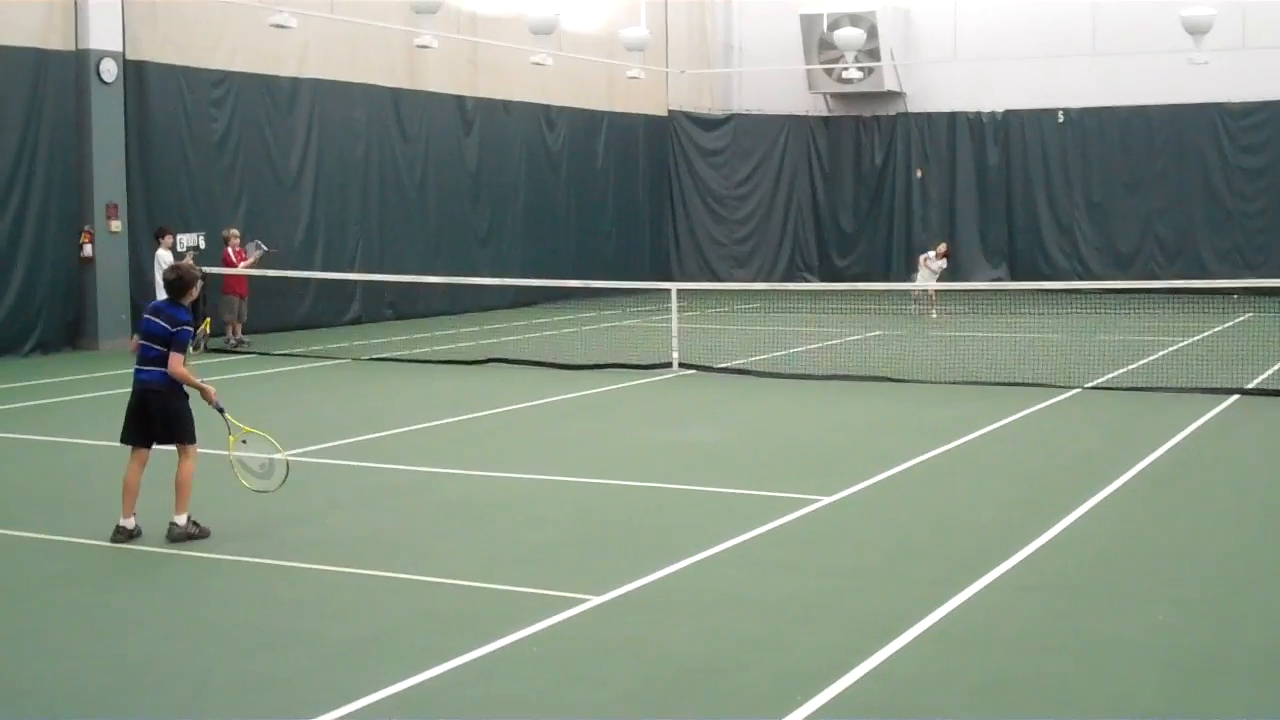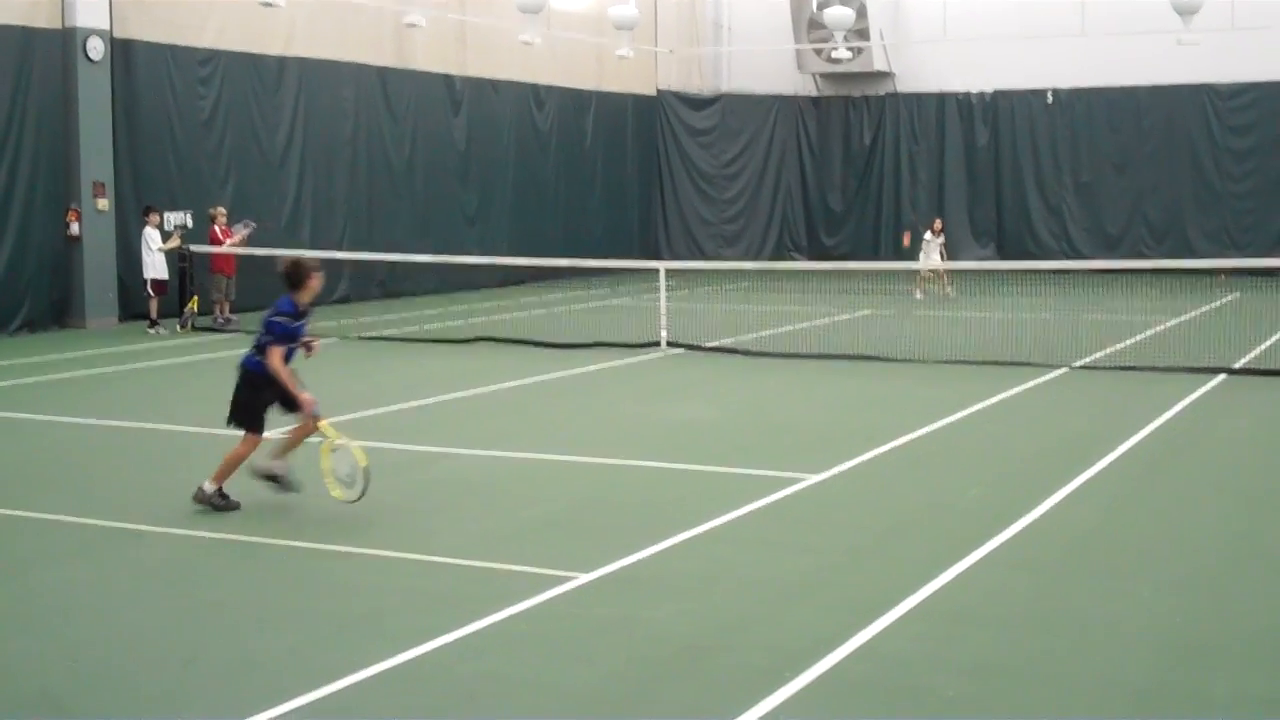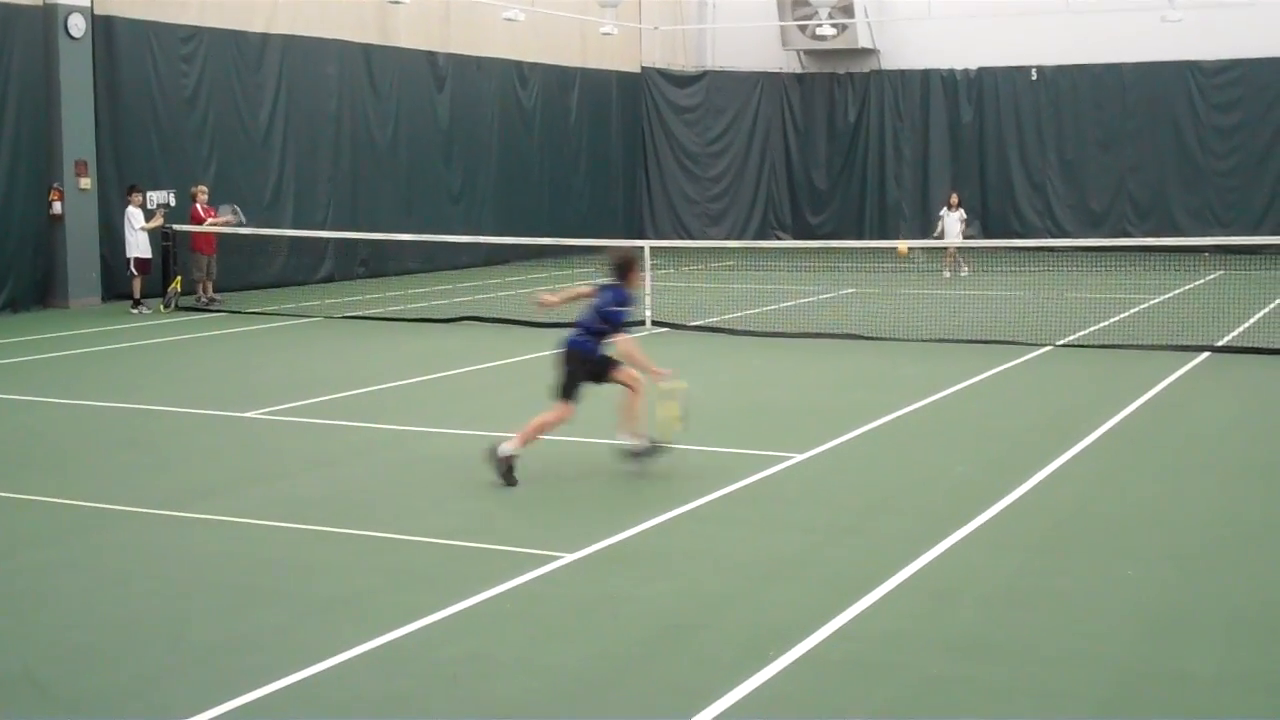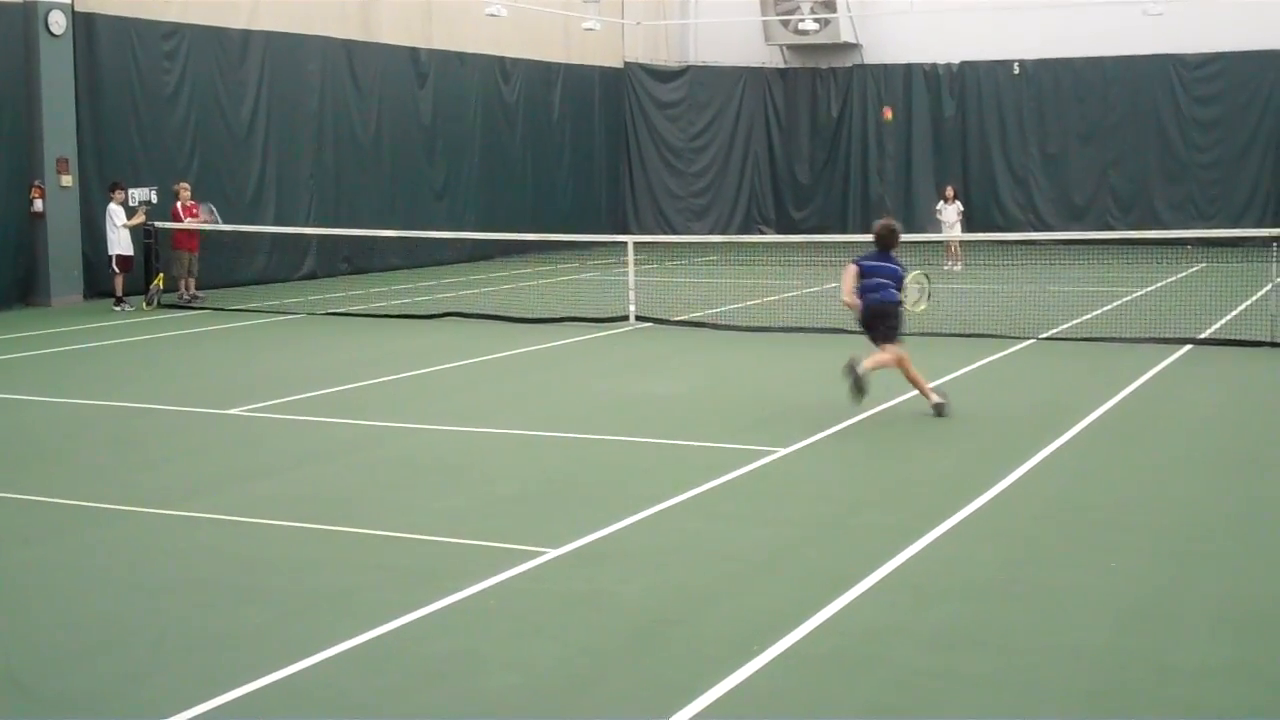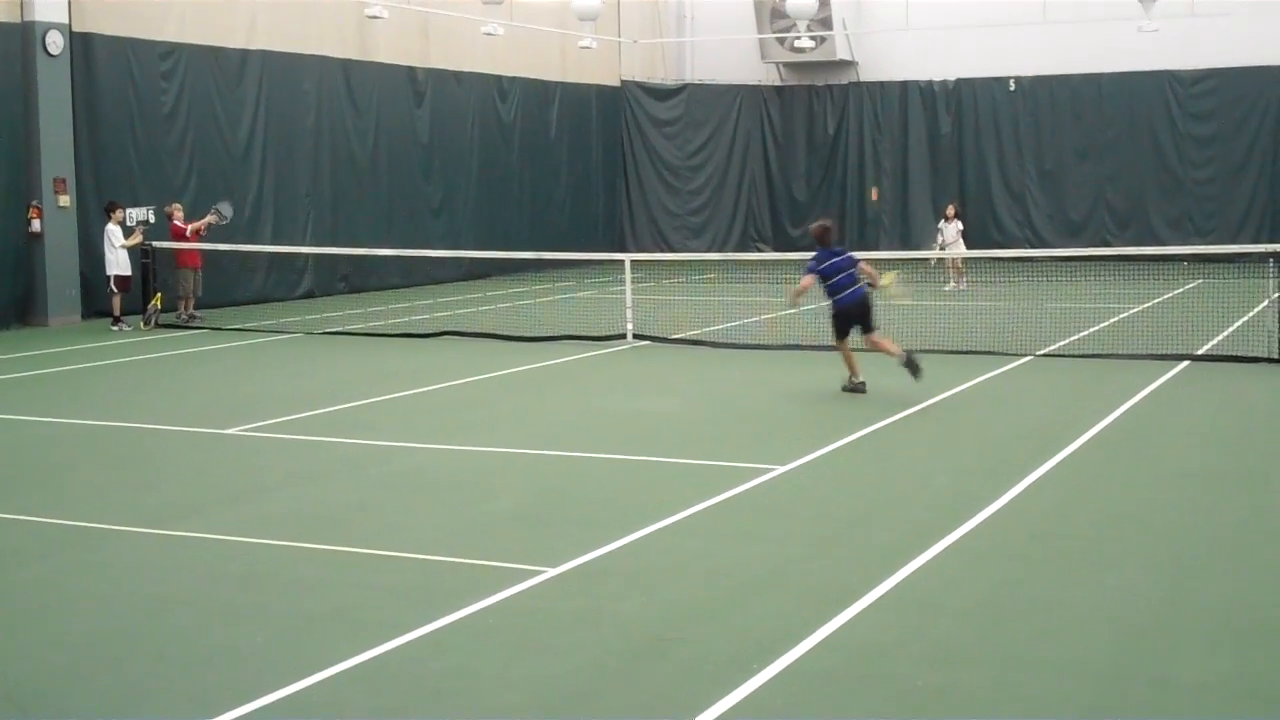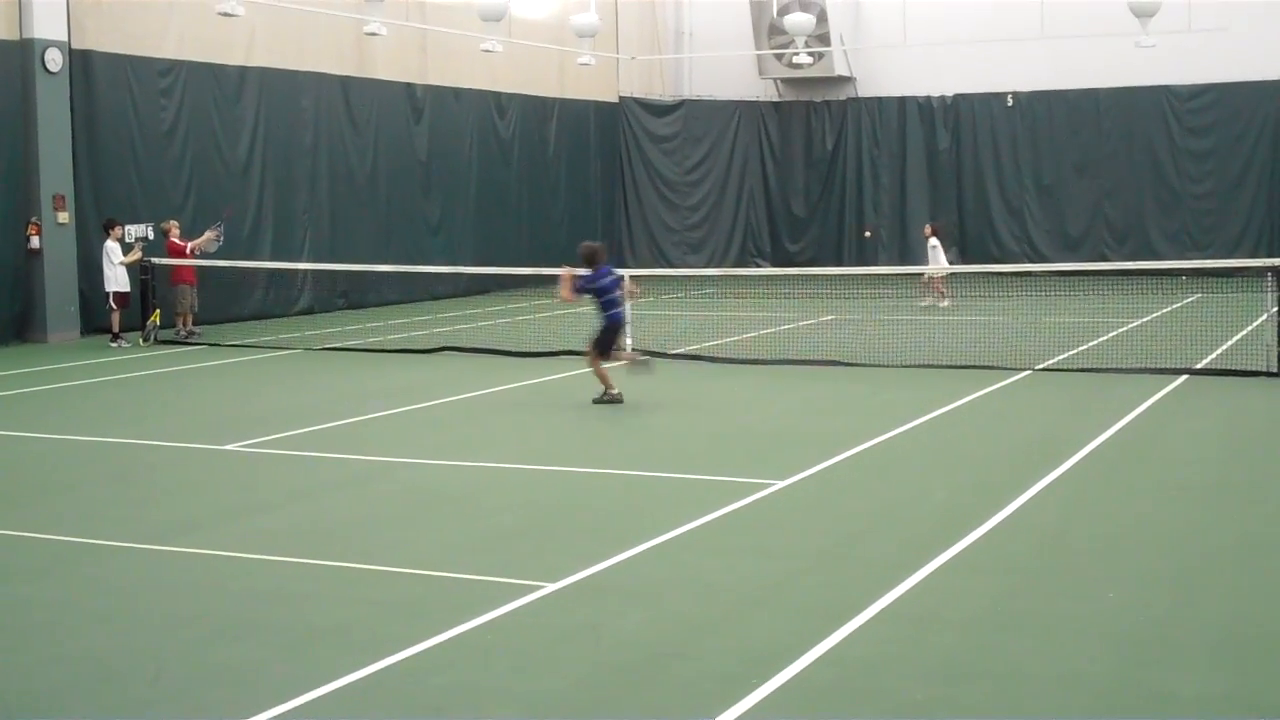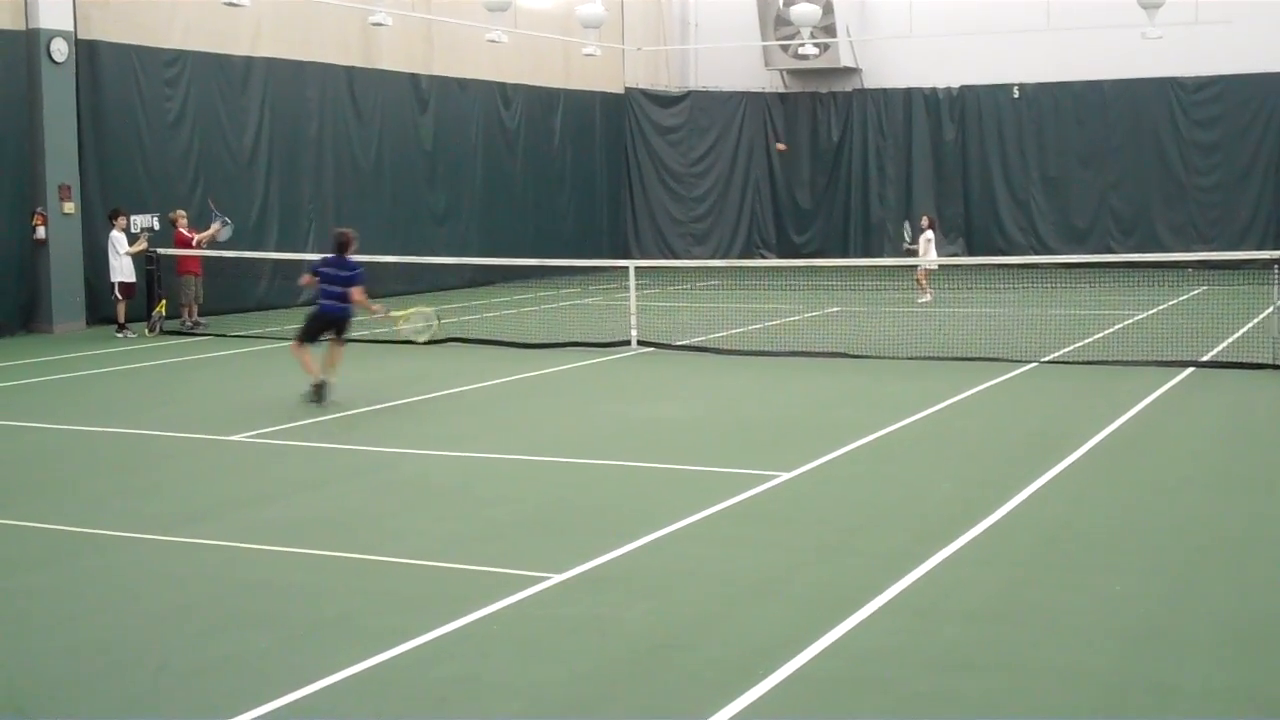
dt=0.7s
person 1, frame 1
left shoulder: (153, 308)
right shoulder: (183, 321)
left elbow: (135, 347)
right elbow: (175, 370)
right wrist: (203, 388)
left hip: (141, 387)
right hip: (167, 391)
left knee: (138, 458)
right knee: (187, 453)
left ankle: (126, 524)
right ankle: (180, 522)
person 1, frame 2
left shoulder: (301, 308)
right shoulder: (283, 315)
right elbow: (274, 361)
left wrist: (305, 344)
right wrist: (298, 393)
left hip: (273, 374)
right hip: (257, 375)
left knee: (313, 419)
right knee: (252, 440)
left ankle: (272, 465)
right ankle: (209, 490)
person 1, frame 3
left shoulder: (614, 289)
right shoulder: (618, 304)
left elbow: (582, 291)
right elbow: (624, 347)
left wrist: (554, 299)
right wrist: (653, 370)
left hip: (589, 352)
right hip: (579, 353)
left knee: (636, 382)
right knee: (562, 412)
left ankle: (635, 442)
right ankle: (506, 452)
person 1, frame 4
left shoulder: (861, 260)
right shoulder: (898, 267)
left elbow: (850, 271)
left wrist: (846, 294)
left hip: (867, 311)
right hip: (887, 308)
left knee: (901, 358)
right knee: (891, 354)
left ankle: (933, 399)
right ankle: (860, 368)
person 1, frame 5
left shoulder: (815, 262)
right shoulder: (844, 254)
left elbow: (806, 284)
right elbow: (869, 271)
left wrist: (794, 296)
right wrist: (874, 283)
left hip: (844, 307)
right hip: (863, 299)
left knee: (841, 343)
right knee: (872, 339)
left ankle: (856, 380)
right ankle: (902, 355)
person 1, frame 6
left shoulder: (591, 280)
right shoulder: (609, 271)
left elbow: (567, 297)
right elbow: (629, 290)
left wrist: (566, 278)
left hip: (612, 321)
right hip: (617, 318)
left knee: (594, 360)
right knee: (596, 352)
left ankle: (612, 392)
right ankle: (633, 358)
person 1, frame 7
left shoulder: (323, 262)
right shoulder: (354, 268)
left elbow: (303, 281)
right elbow: (356, 297)
right wrist: (373, 308)
left hip: (322, 312)
right hip: (342, 314)
left knee: (298, 346)
right knee: (338, 343)
left ankle: (318, 379)
right ankle: (326, 378)
